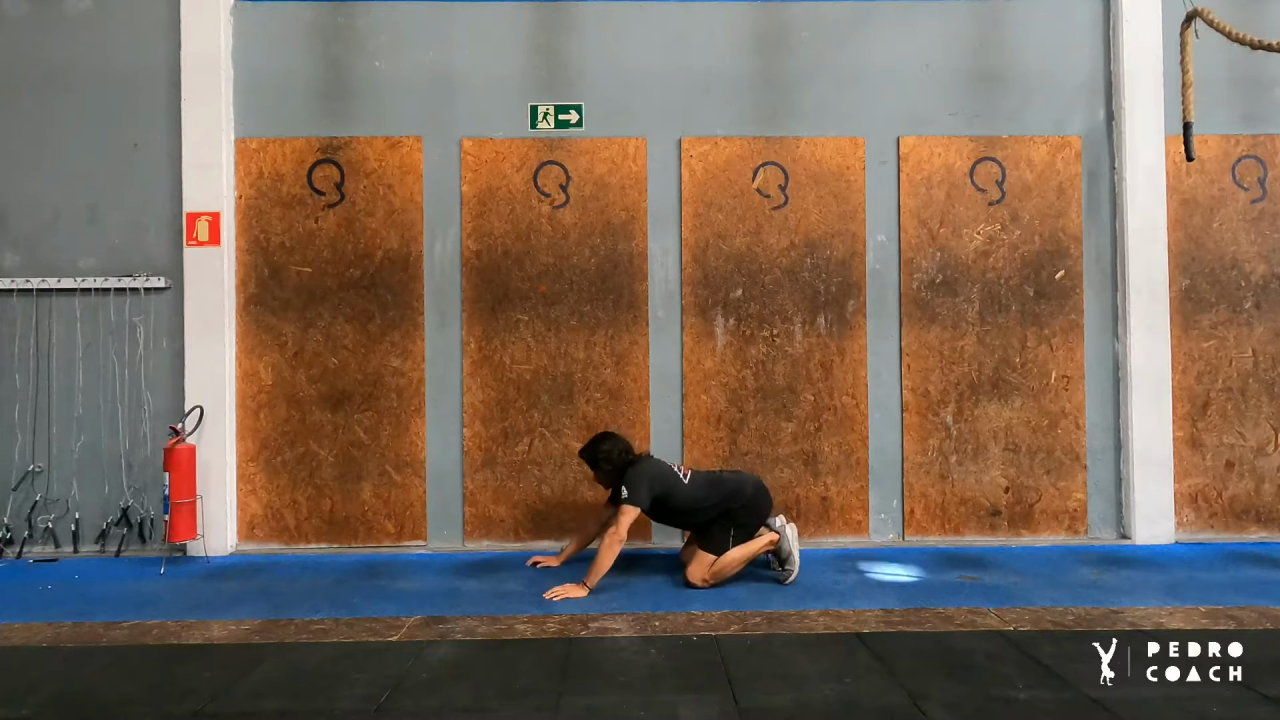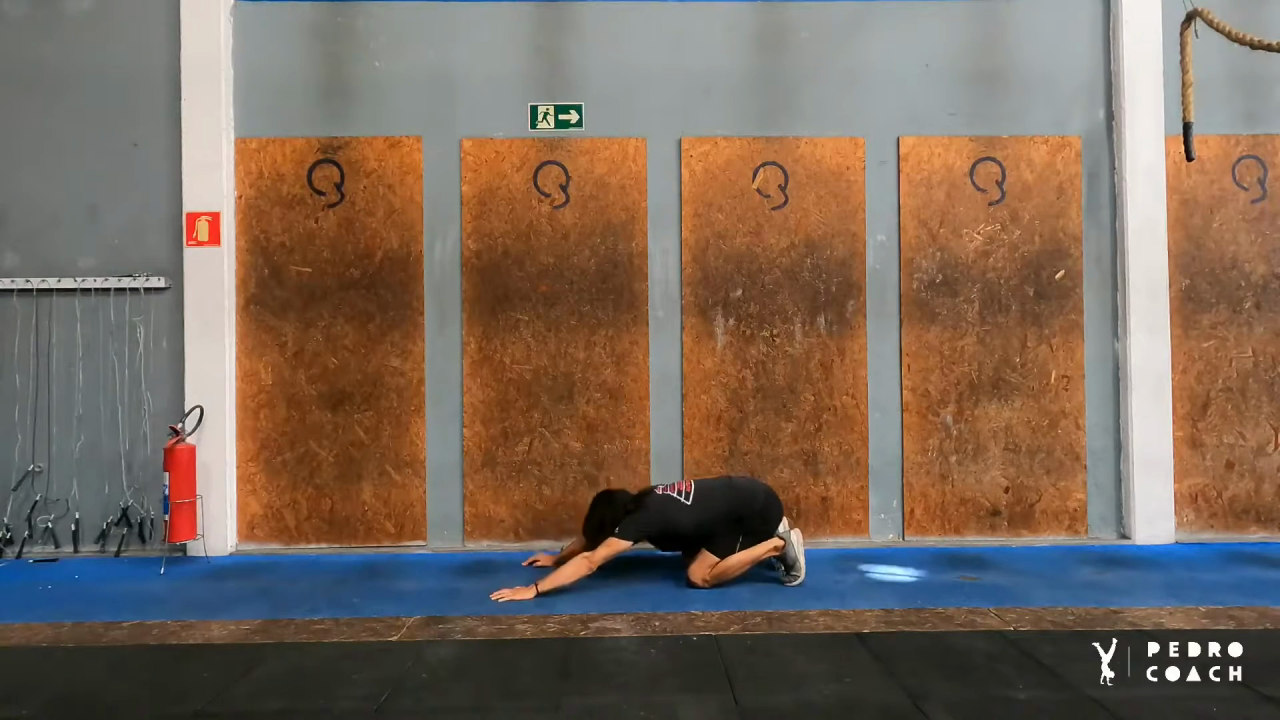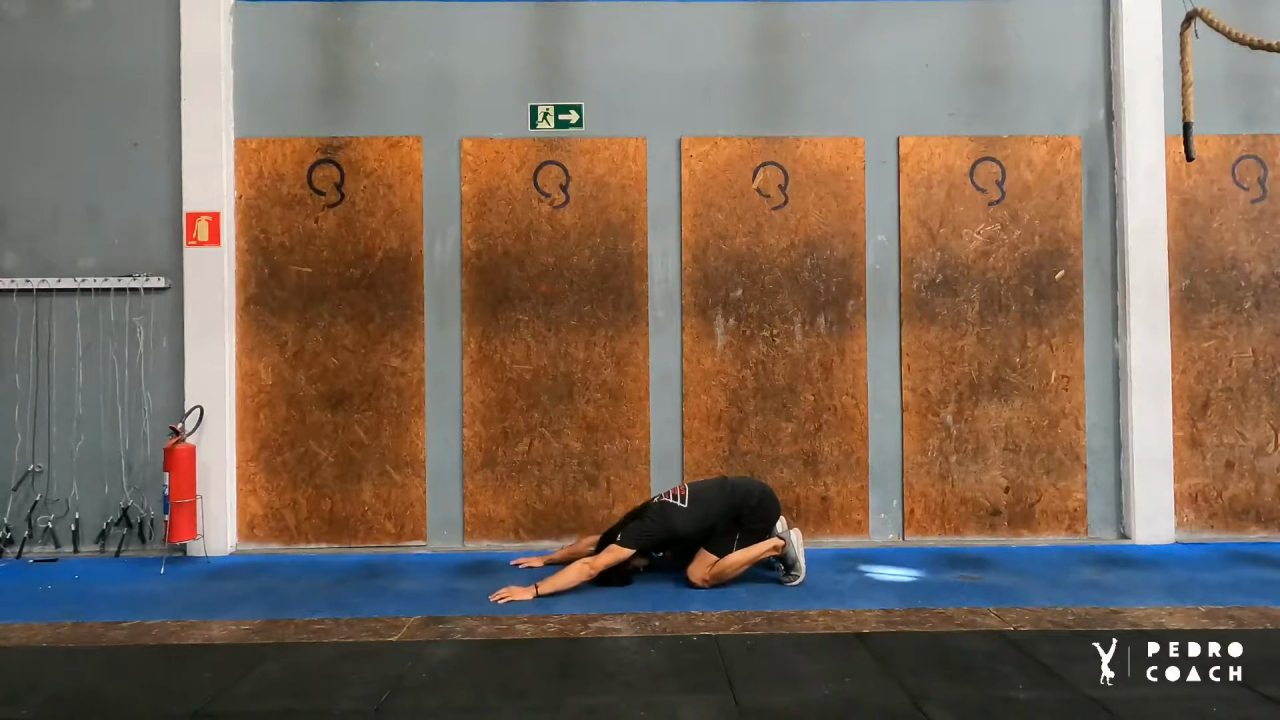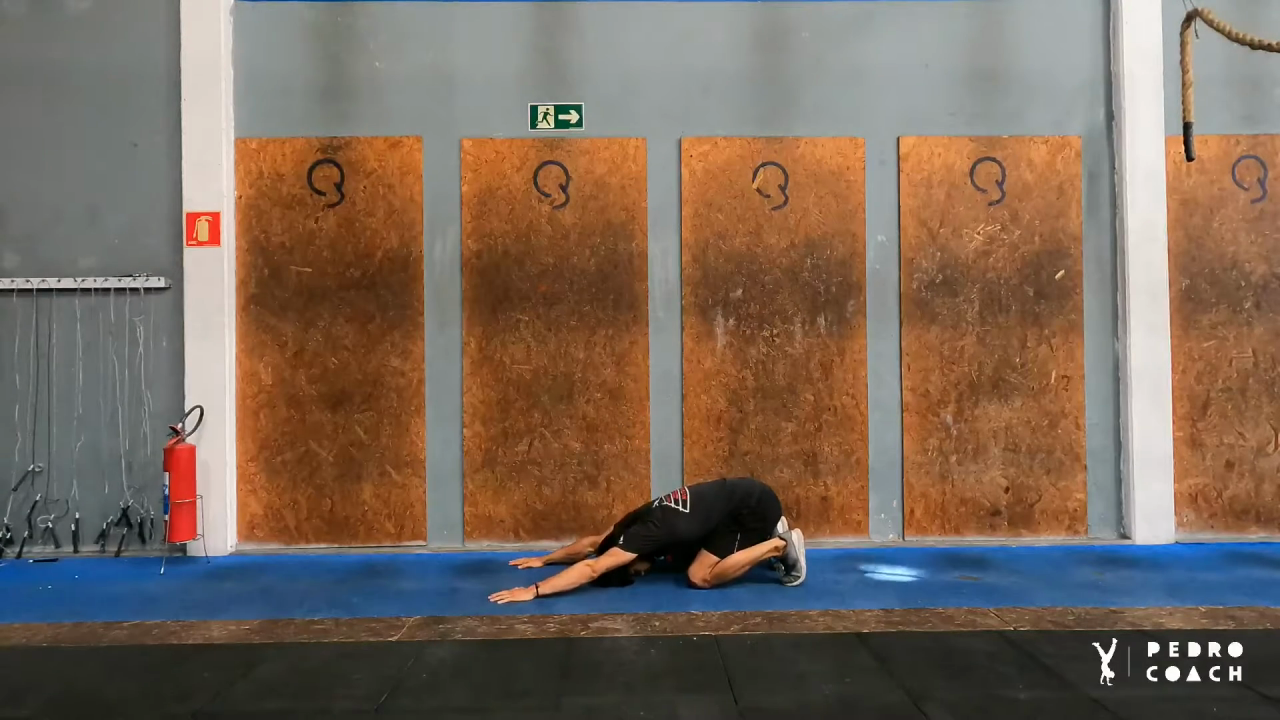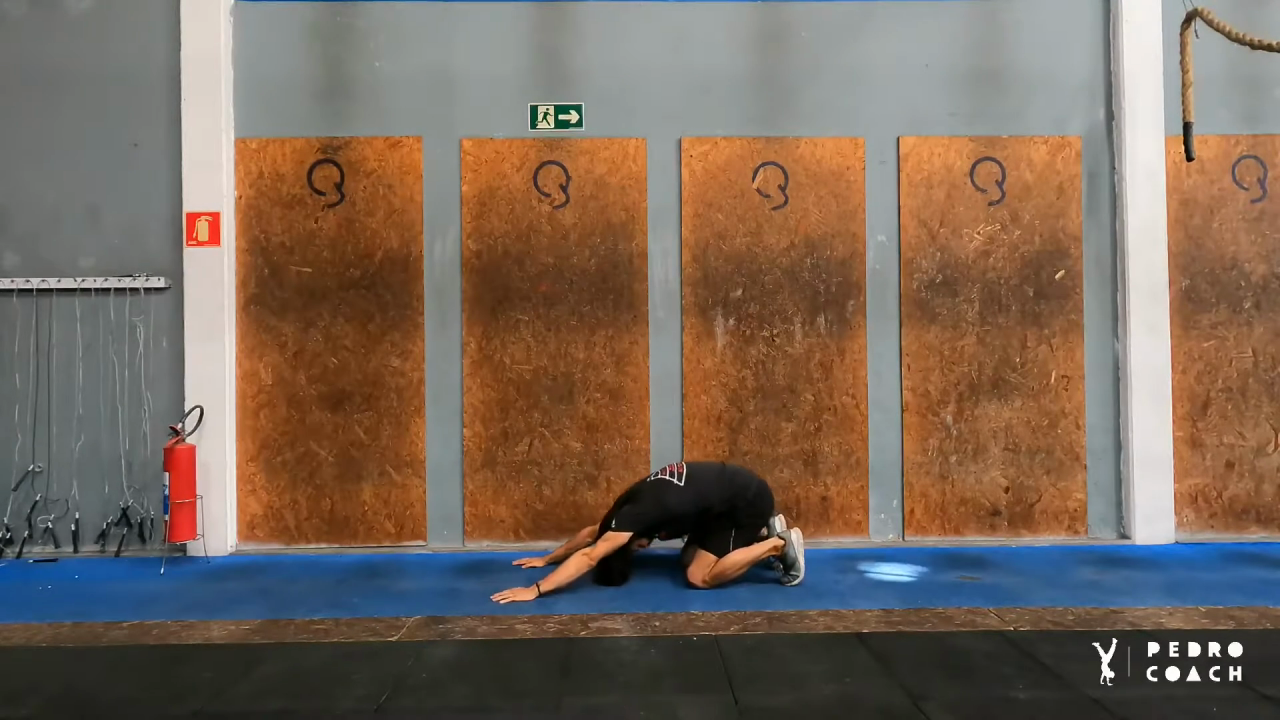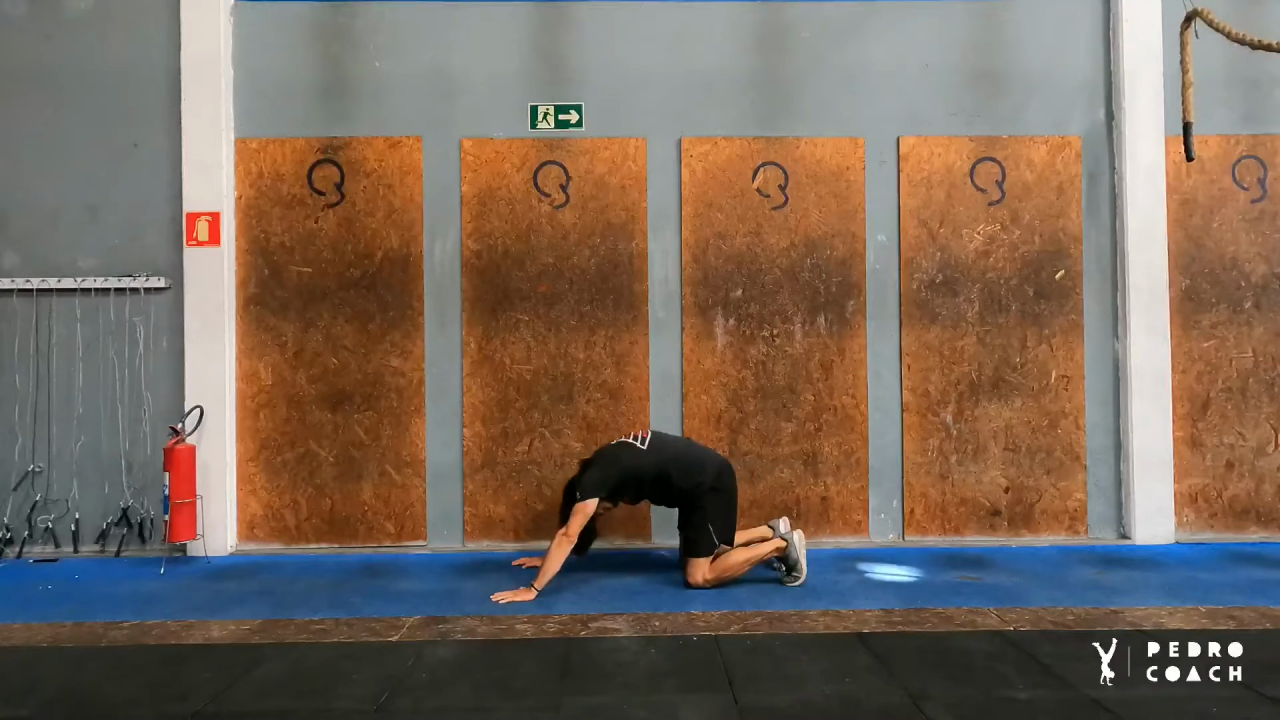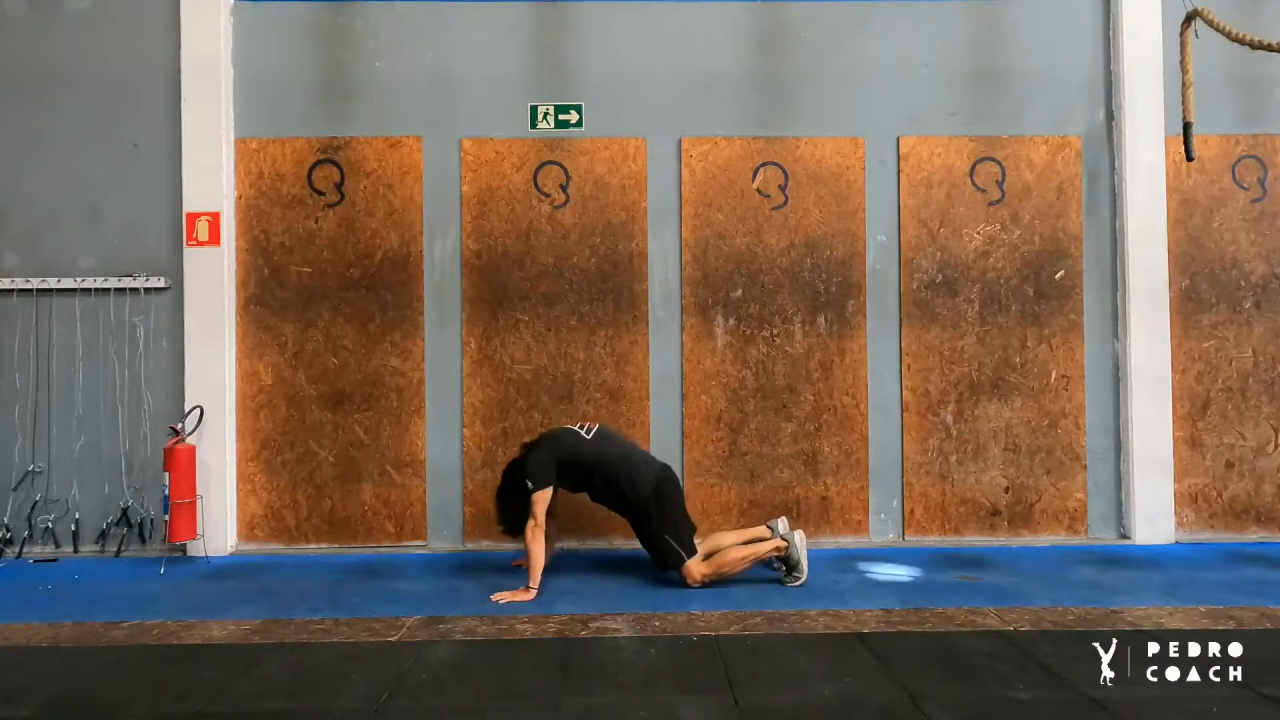
dt=0.7s
person 1, frame 1
left shoulder: (637, 477)
right shoulder: (631, 474)
left elbow: (616, 536)
right elbow: (600, 523)
left wrist: (584, 587)
right wrist: (560, 557)
left hip: (746, 500)
right hip: (736, 492)
left knee: (698, 576)
right knee: (688, 557)
left ankle: (773, 539)
right ankle: (765, 528)
person 1, frame 2
left shoulder: (642, 520)
right shoulder: (642, 503)
left elbow: (590, 561)
right elbow: (593, 535)
left wrist: (533, 589)
right wrist: (555, 558)
left hip: (756, 507)
right hip: (746, 495)
left knee: (700, 576)
right knee: (693, 557)
left ankle: (779, 545)
right ankle: (771, 533)
person 1, frame 3
left shoulder: (644, 530)
right shoulder: (640, 519)
left elbow: (590, 566)
right elbow: (592, 543)
left wrist: (532, 590)
right wrist: (545, 559)
left hip: (753, 504)
right hip: (743, 494)
left knee: (700, 575)
right knee: (690, 556)
left ankle: (779, 545)
right ankle: (770, 533)
person 1, frame 4
left shoulder: (648, 534)
right shoulder: (640, 521)
left elbow: (591, 569)
right elbow: (592, 543)
left wrist: (533, 590)
right wrist: (544, 559)
left hip: (754, 506)
right hip: (742, 495)
left knee: (701, 576)
right knee: (693, 558)
left ankle: (780, 545)
right ankle: (770, 533)
person 1, frame 5
left shoulder: (638, 512)
right shoulder: (635, 501)
left elbow: (589, 556)
right elbow: (591, 533)
left wrist: (535, 590)
right wrist: (547, 559)
left hip: (748, 500)
right hip: (737, 491)
left knee: (699, 576)
right knee: (690, 558)
left ankle: (779, 544)
right ankle: (766, 530)
person 1, frame 6
left shoulder: (594, 479)
right shoulder: (601, 468)
left elbow: (568, 535)
right elbow: (570, 534)
left wrist: (534, 589)
right wrist: (546, 559)
left hip: (709, 483)
right hip: (702, 477)
left knee: (699, 576)
right knee: (695, 554)
left ankle: (781, 545)
right ankle: (772, 531)
person 1, frame 7
left shoulder: (536, 461)
right shoulder: (550, 451)
left elbow: (536, 525)
right elbow: (550, 518)
left wrist: (531, 588)
right wrist: (540, 557)
left hip: (647, 492)
right hip: (652, 481)
left knee: (696, 573)
right knee: (693, 552)
left ankle: (781, 545)
right ankle: (770, 531)
